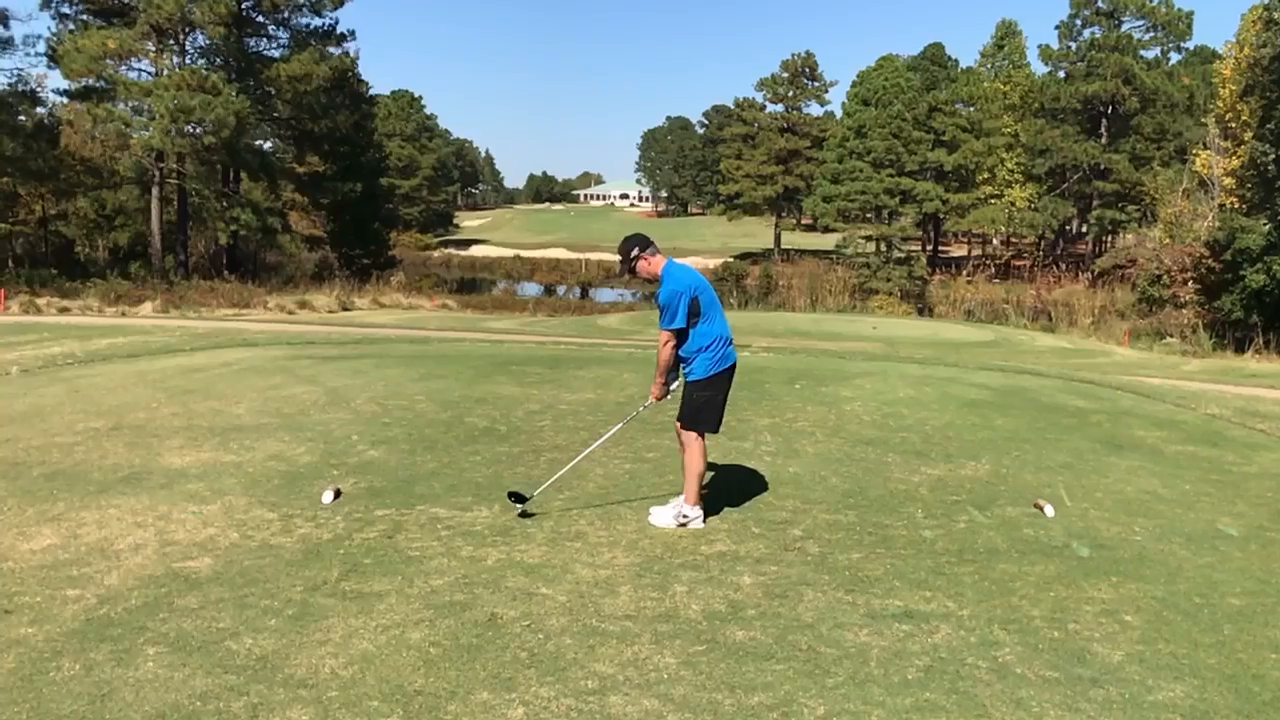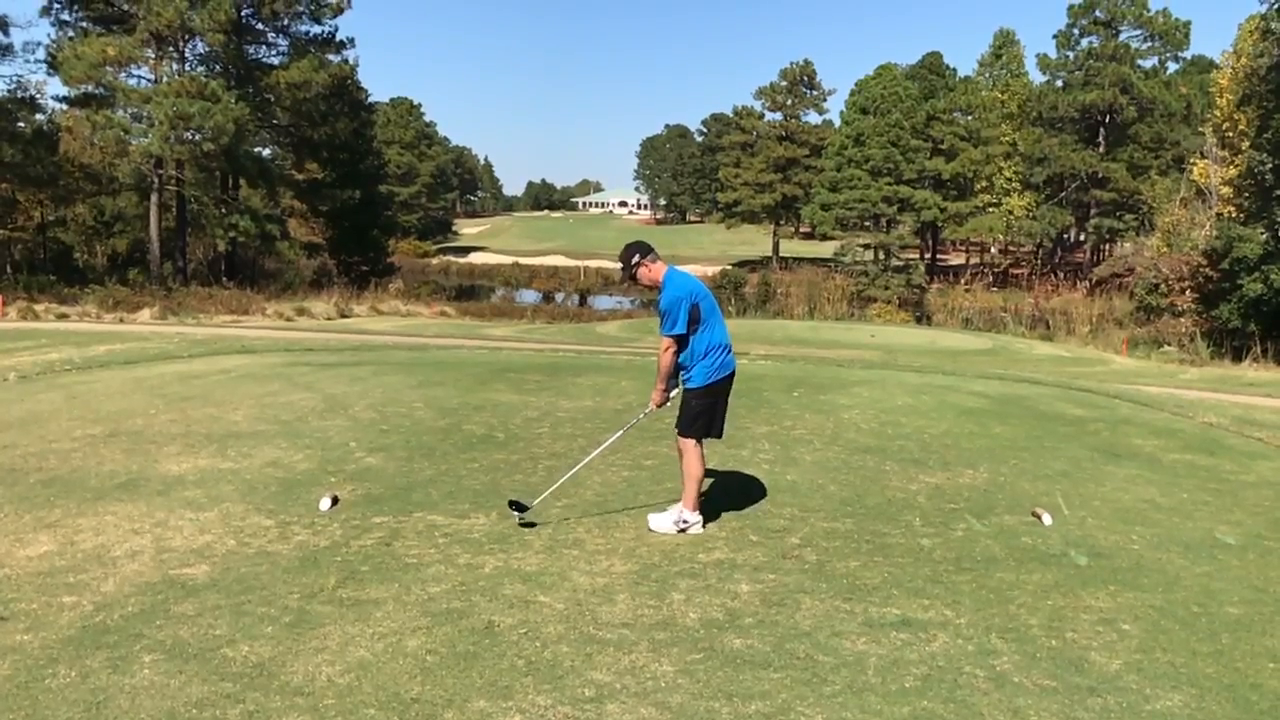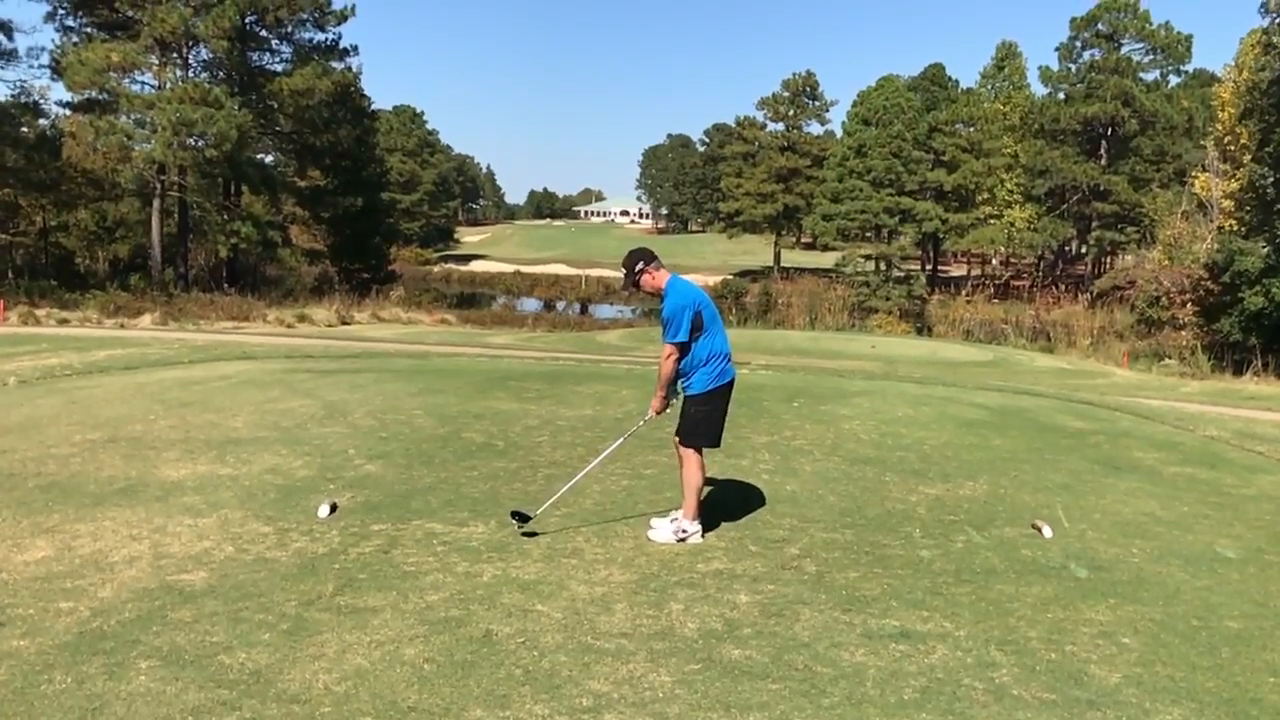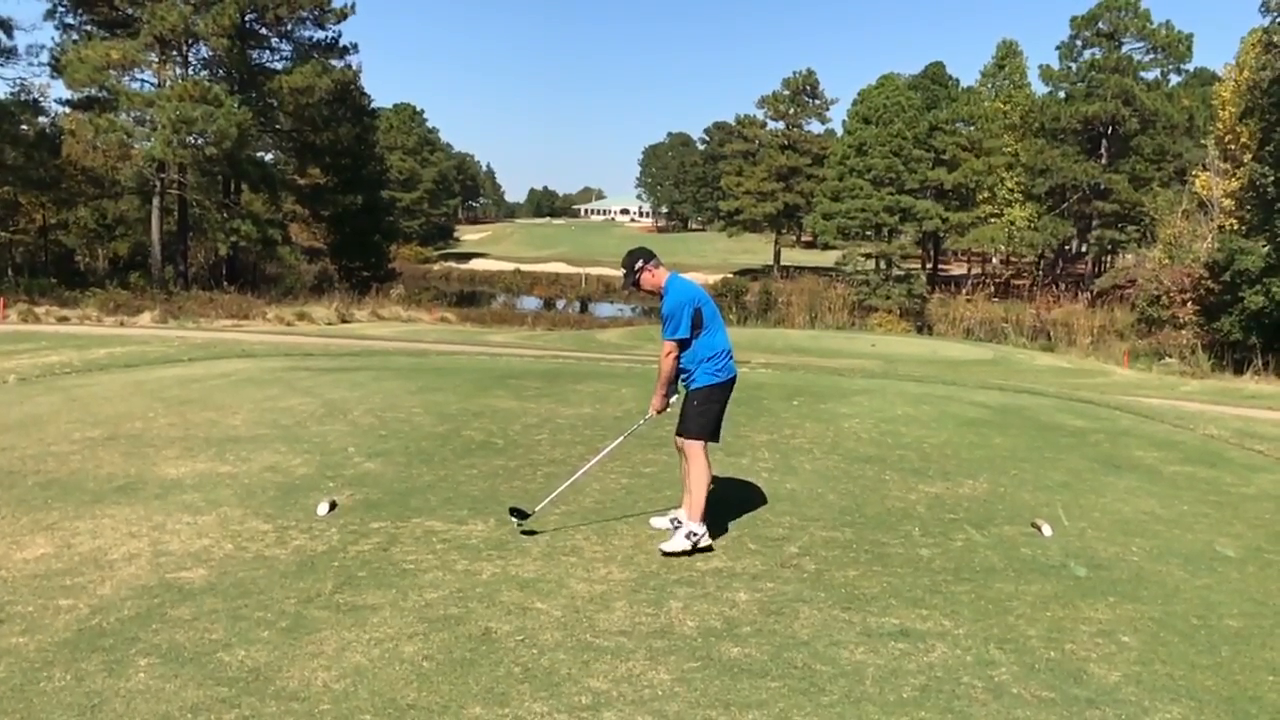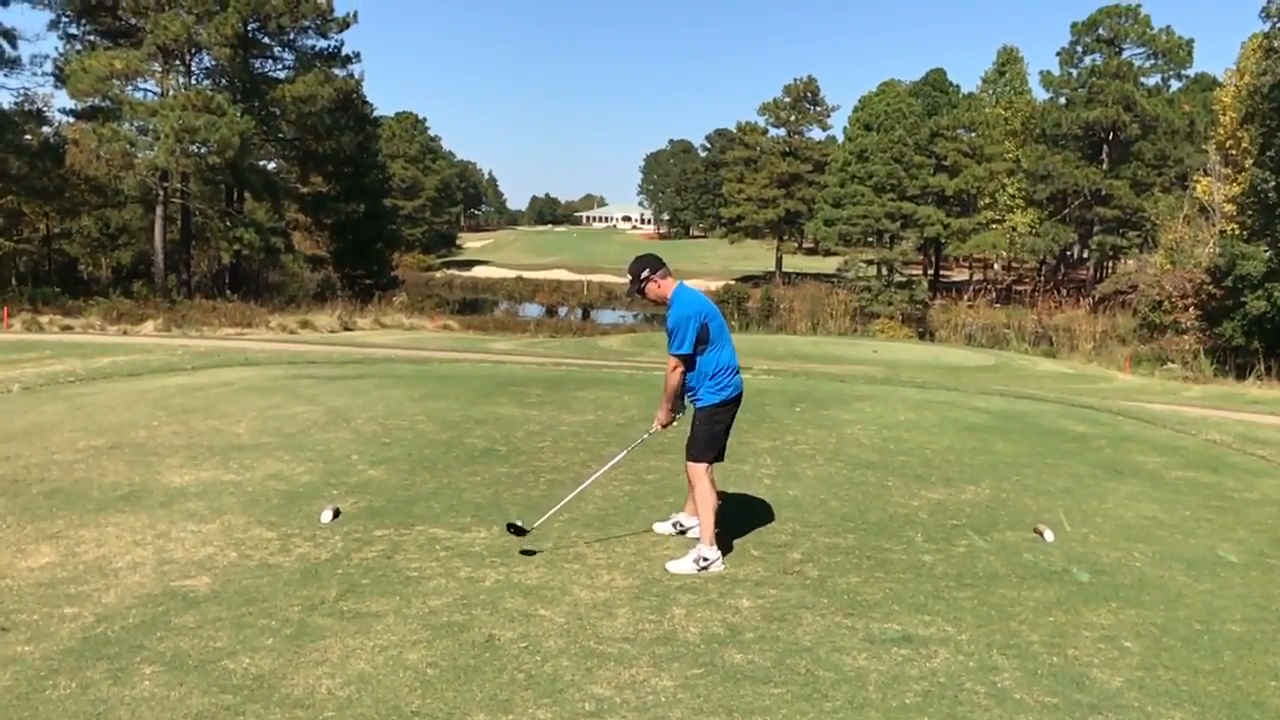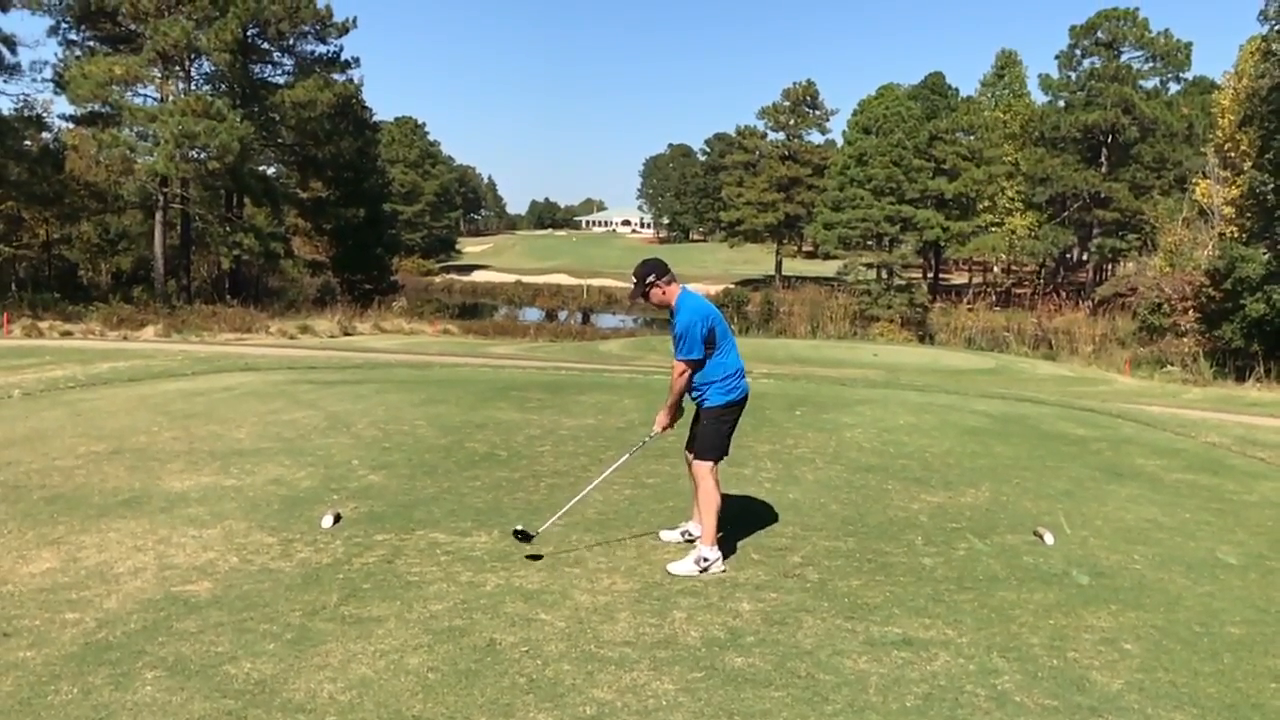
dt=0.5s
person 1, frame 1
left shoulder: (672, 286)
right shoulder: (679, 272)
left elbow: (668, 342)
left wrist: (659, 382)
right wrist: (669, 376)
left hip: (708, 365)
right hip: (706, 362)
left knee: (691, 434)
right knee: (686, 431)
left ankle: (692, 511)
right ankle: (688, 498)
person 1, frame 2
left shoulder: (673, 292)
right shoulder: (678, 281)
left elbow: (669, 348)
left wrist: (660, 388)
right wrist: (670, 382)
left hip: (707, 372)
right hip: (707, 370)
left knee: (689, 441)
right knee: (686, 439)
left ankle: (690, 516)
right ankle: (687, 505)
person 1, frame 3
left shoulder: (676, 300)
right shoulder: (680, 290)
left elbow: (671, 355)
left wrist: (660, 395)
right wrist: (668, 390)
left hip: (707, 381)
right hip: (704, 379)
left knee: (689, 450)
right knee: (683, 446)
left ankle: (690, 525)
right ankle: (686, 513)
person 1, frame 4
left shoulder: (677, 296)
right shoulder: (678, 290)
left elbow: (670, 353)
left wrist: (660, 394)
right wrist: (669, 389)
left hip: (711, 376)
right hip: (703, 376)
left knee: (695, 446)
right knee: (684, 442)
left ankle: (696, 528)
right ankle: (686, 513)
person 1, frame 5
left shoulder: (682, 310)
right shoulder: (686, 298)
left elbow: (676, 368)
left wrist: (666, 408)
right wrist: (676, 402)
left hip: (715, 394)
right hip: (715, 390)
left knee: (699, 466)
right knee: (695, 457)
left ankle: (708, 552)
right ankle: (690, 517)
person 1, frame 6
left shoulder: (689, 315)
right shoulder: (685, 305)
left elbow: (683, 371)
right elbow: (685, 367)
left wrist: (667, 411)
right wrist: (674, 406)
left hip: (723, 395)
right hip: (714, 393)
left knee: (704, 466)
right knee: (694, 457)
left ankle: (708, 552)
right ankle: (697, 525)
